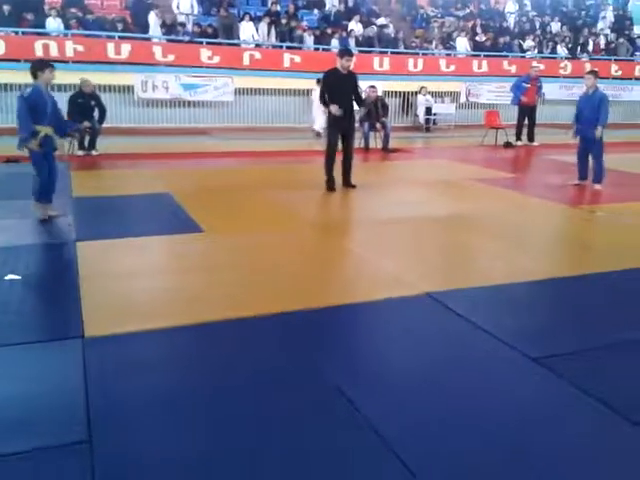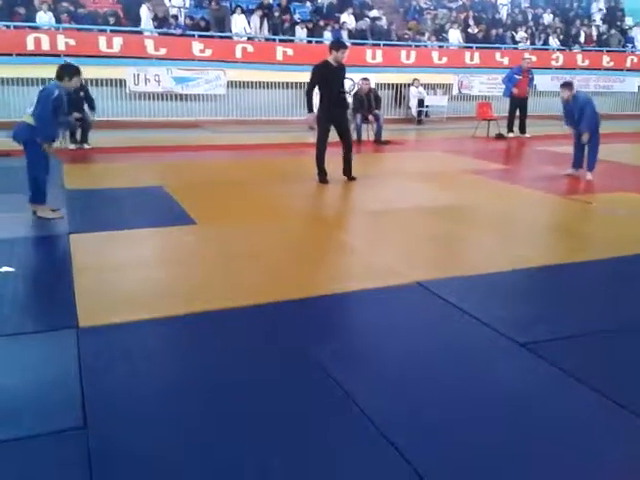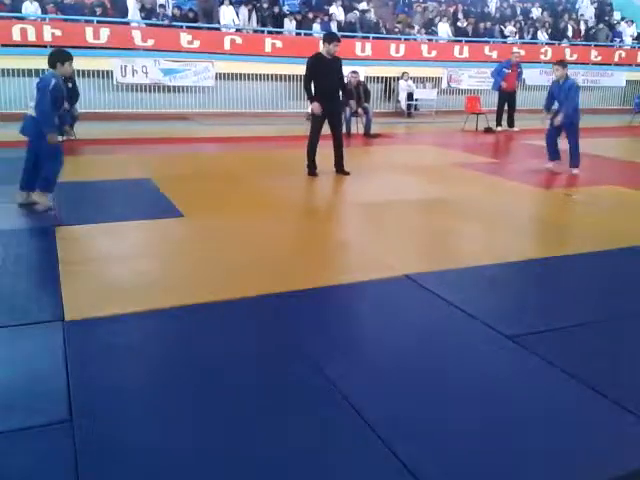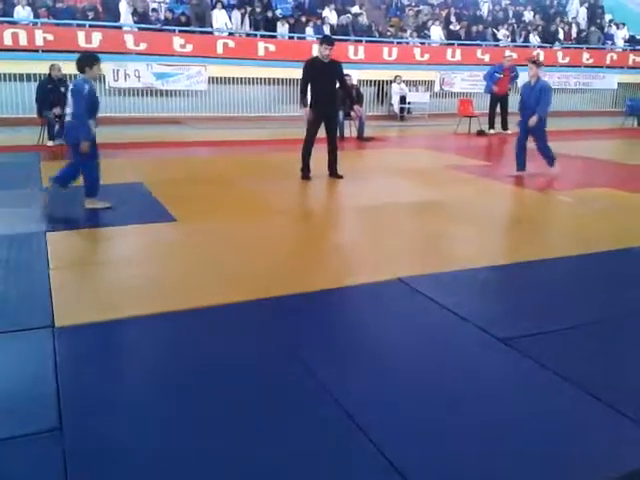
dt=0.4s
person 1, frame 1
left shoulder: (48, 96)
right shoulder: (29, 93)
left elbow: (57, 118)
right elbow: (23, 117)
left wrist: (69, 131)
right wrist: (30, 137)
left hip: (47, 139)
right hip: (36, 141)
left knee: (50, 174)
right knee: (44, 174)
left ankle: (44, 207)
right ankle: (40, 206)
person 1, frame 2
left shoulder: (59, 93)
right shoulder: (53, 92)
left elbow: (56, 119)
right elbow: (43, 117)
left wrist: (50, 139)
right wrist: (46, 140)
left hip: (35, 134)
right hip: (32, 134)
left knee: (40, 169)
right knee: (38, 170)
left ankle: (38, 204)
right ankle: (40, 208)
person 1, frame 3
left shoulder: (56, 81)
right shoulder: (49, 81)
left elbow: (57, 108)
right elbow: (43, 108)
left wrist: (63, 125)
right wrist: (51, 131)
left hip: (39, 126)
right hip: (40, 127)
left knee: (35, 161)
right knee: (54, 159)
left ankle: (25, 194)
right ankle: (42, 194)
person 1, frame 4
left shoulder: (84, 85)
right shoulder: (83, 87)
right elbow: (80, 115)
left wrist: (89, 132)
right wrist: (84, 138)
left hip: (78, 130)
right hip: (81, 132)
left knee: (78, 165)
right knee: (90, 165)
left ankle: (56, 184)
right ankle: (91, 199)
person 2, frame 1
left shoulder: (352, 76)
right shoulder: (329, 75)
left elbow: (356, 94)
right elbow: (322, 95)
left wrist: (362, 106)
right wrist: (329, 106)
left hip: (349, 118)
right hip: (334, 118)
left knee: (348, 150)
right knee: (331, 149)
left ankle: (346, 179)
right ankle: (330, 181)
person 2, frame 2
left shoulder: (341, 68)
right shoulder: (320, 68)
right elbow: (310, 90)
left wrist: (346, 107)
right wrist: (310, 112)
left hip: (340, 111)
right hip: (325, 112)
left knee: (348, 142)
right knee: (321, 144)
left ankle: (348, 171)
right ankle: (322, 174)
person 2, frame 3
left shoulder: (337, 61)
right shoulder: (314, 60)
right elbow: (307, 83)
right wrist: (313, 101)
left hip: (335, 104)
right hip: (320, 104)
left knee: (338, 136)
right knee: (314, 136)
left ankle: (339, 166)
right ankle: (311, 167)
person 2, frame 4
left shoulder: (336, 65)
right shoulder: (310, 64)
left elbow: (344, 85)
right elbow: (303, 87)
left wrist: (354, 103)
right wrist: (305, 106)
left hip: (332, 108)
right hip: (316, 108)
left knee: (333, 140)
right knee: (309, 139)
left ankle: (333, 170)
right ankle: (305, 170)
person 3, frame 1
left shoulder: (601, 96)
right shoulder: (583, 96)
left elbow: (604, 114)
left wrist: (600, 127)
right wrist: (575, 126)
left hip: (595, 132)
right hip: (583, 131)
left knee: (597, 157)
right knee: (581, 156)
left ankle: (597, 182)
right ankle: (582, 179)
person 3, frame 2
left shoulder: (583, 100)
right shoulder: (566, 101)
left elbow: (588, 119)
right elbow: (568, 115)
left wrist: (586, 134)
right wrist: (572, 128)
left hip: (591, 125)
right hip: (579, 123)
left knee: (592, 147)
right knee: (578, 145)
left ankle: (589, 171)
right ankle: (576, 168)
person 3, frame 3
left shoulder: (572, 84)
right shoulder: (554, 84)
left elbow: (571, 102)
right elbow: (550, 99)
left wrist: (561, 115)
right wrist: (547, 112)
left hip: (570, 117)
right hip: (559, 114)
left knee: (573, 142)
right knee: (550, 137)
left ankle: (574, 166)
right ankle: (553, 159)
person 3, frame 4
left shoulder: (544, 85)
right shoulder: (525, 86)
left elbow: (545, 103)
left wrist: (536, 116)
right wrist: (522, 116)
left hip: (538, 120)
right hip: (525, 119)
left knee: (541, 144)
right knee: (520, 143)
left ankle: (552, 163)
right ankle: (520, 169)
